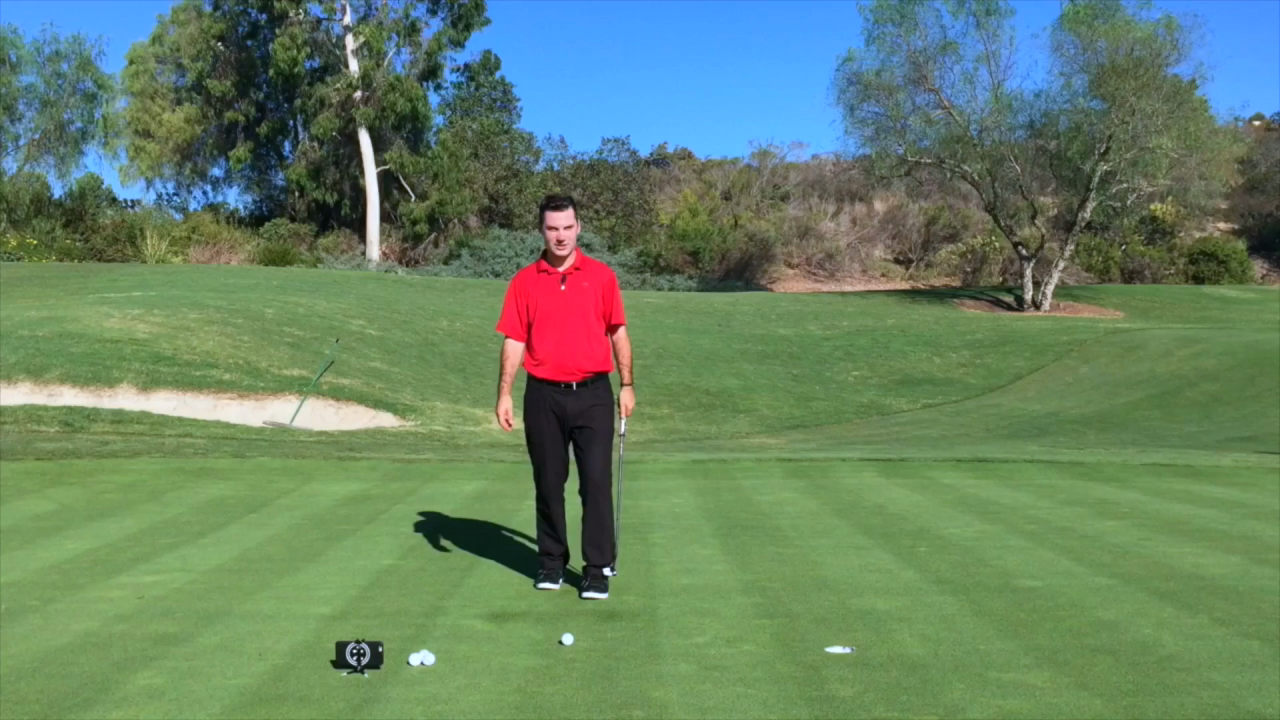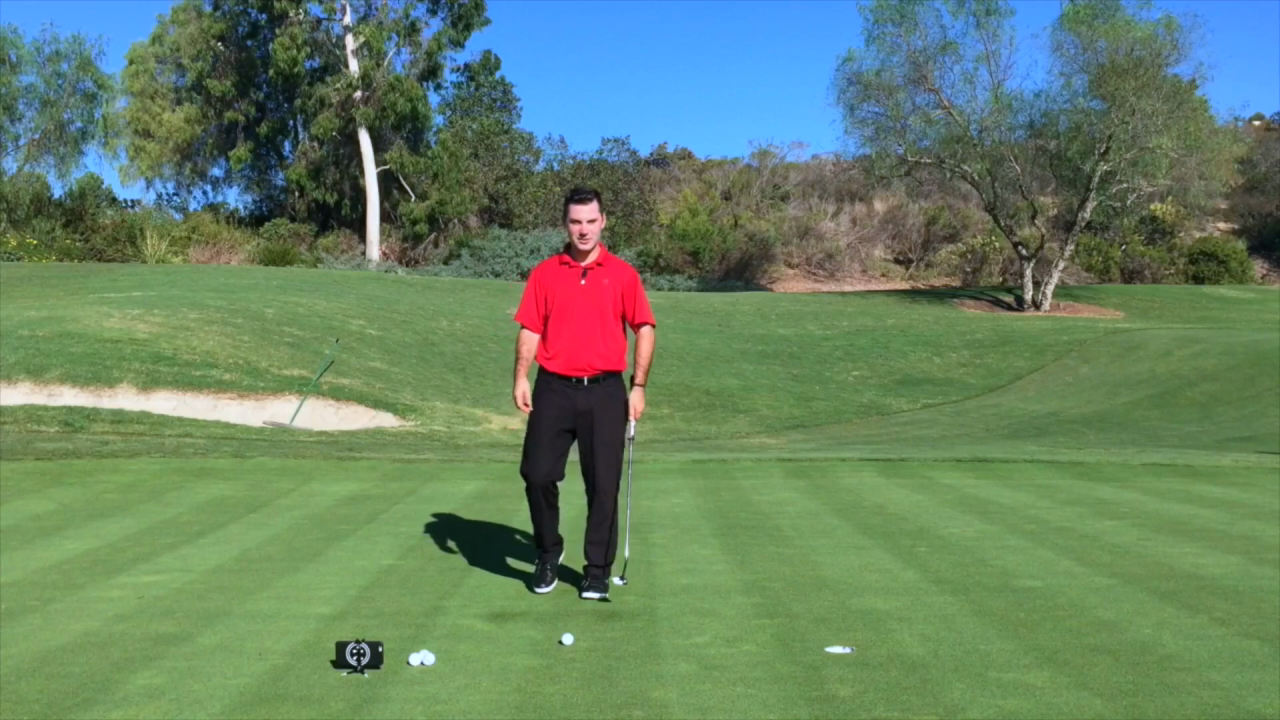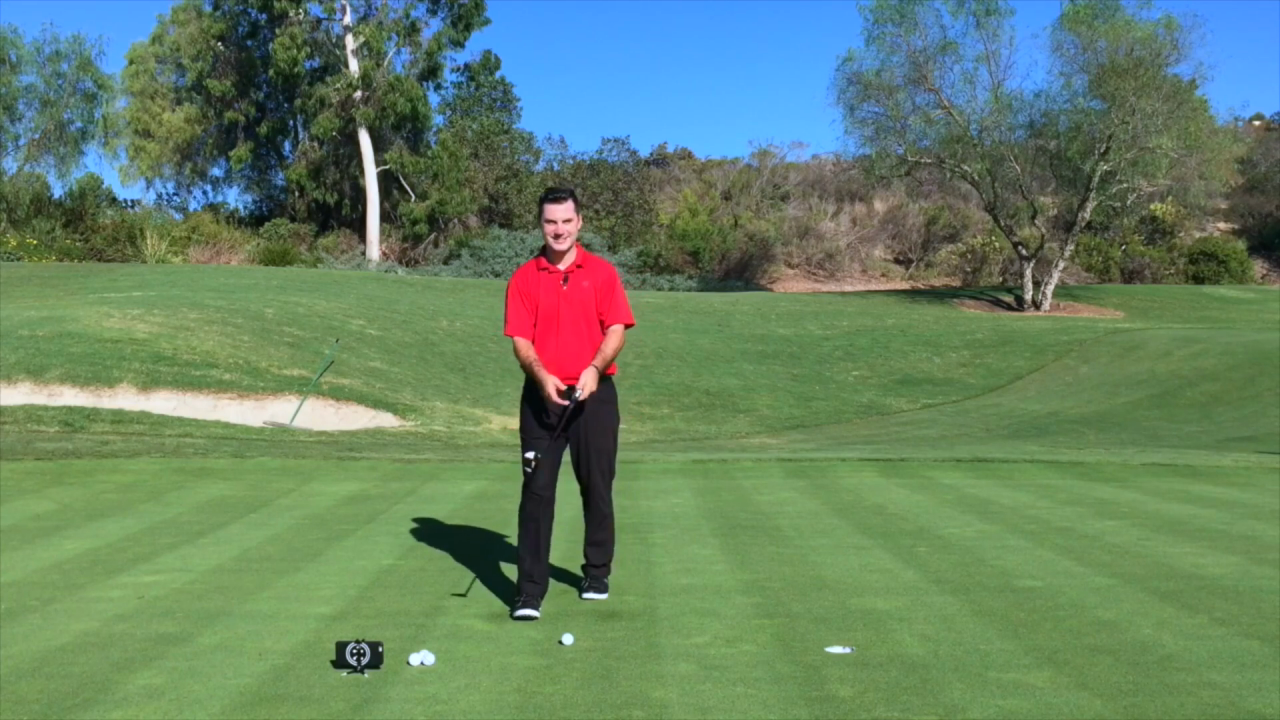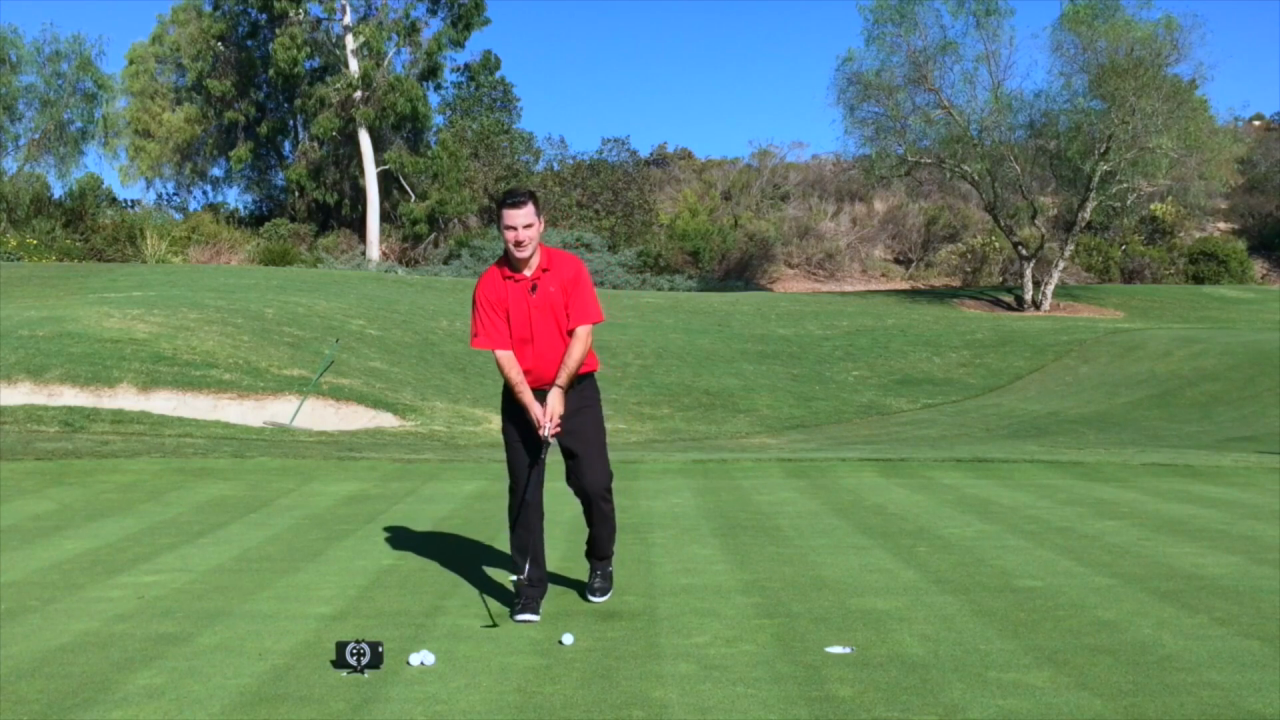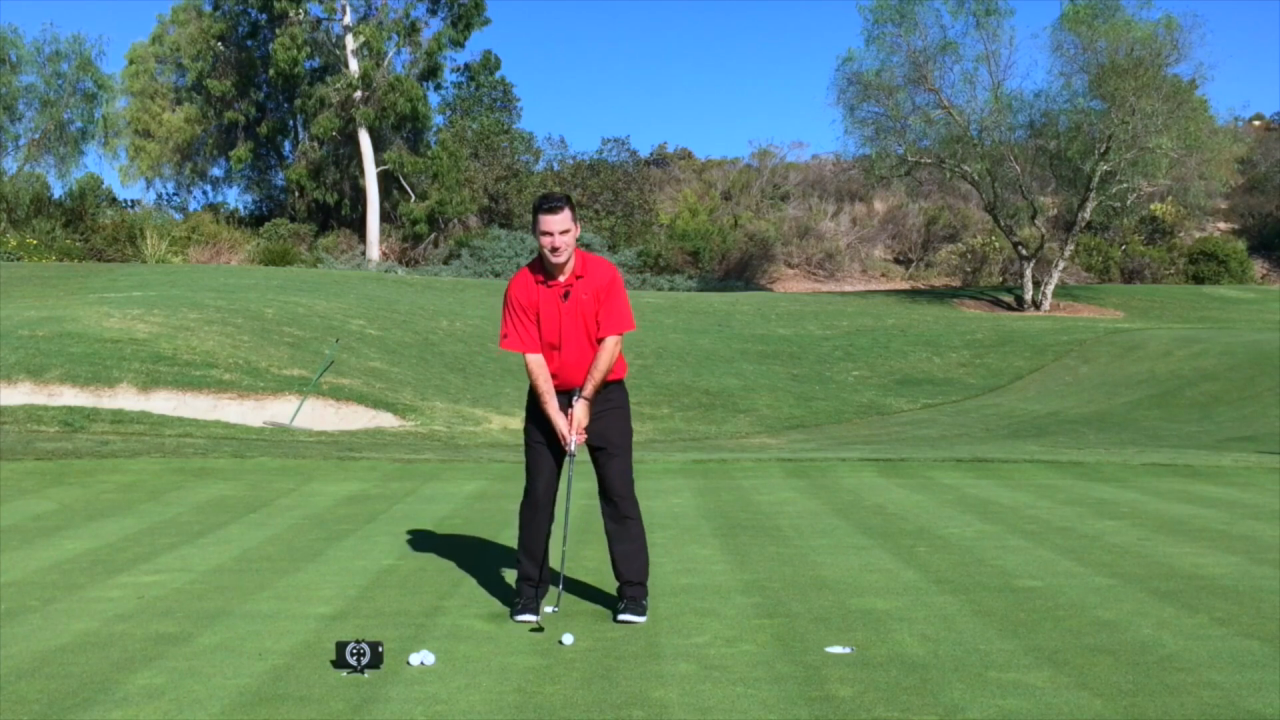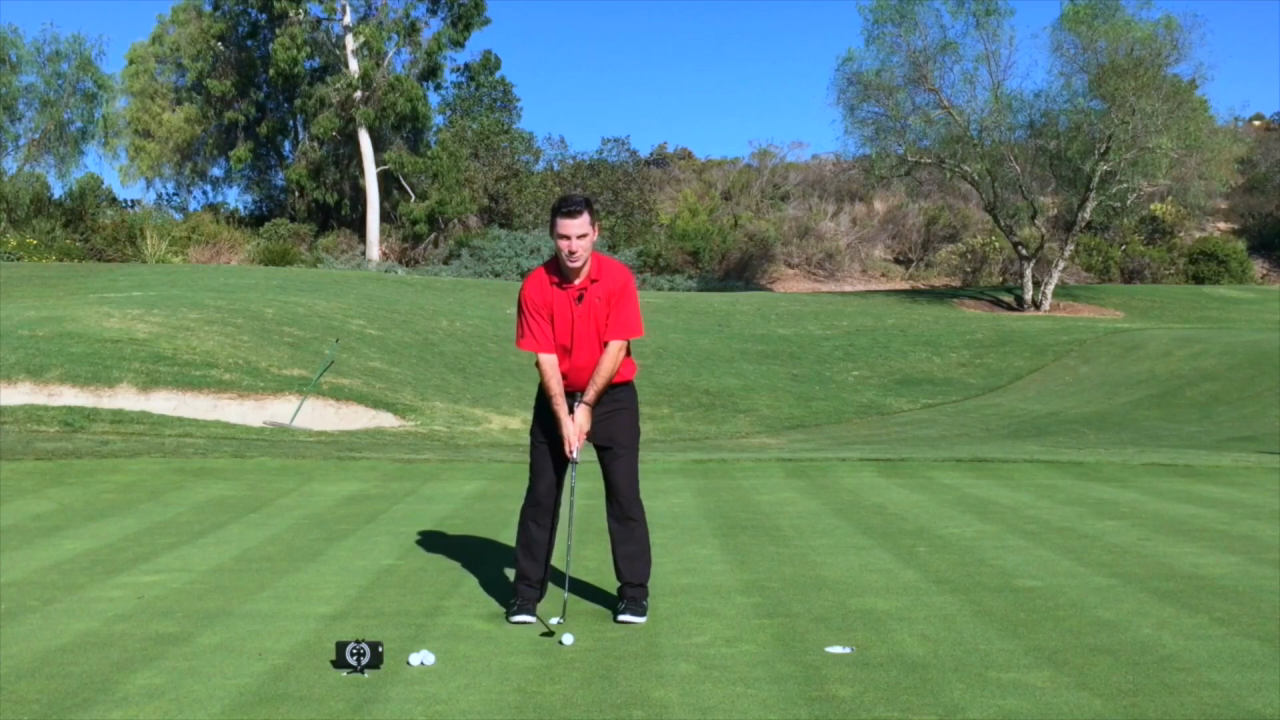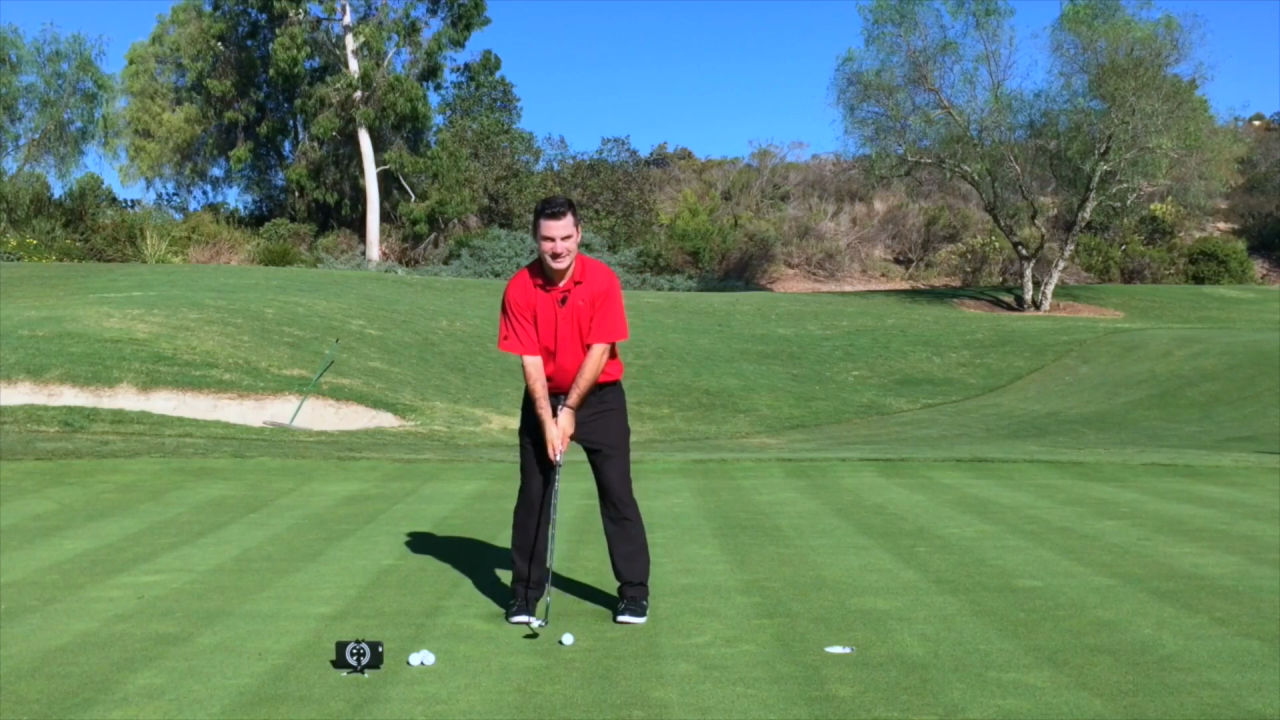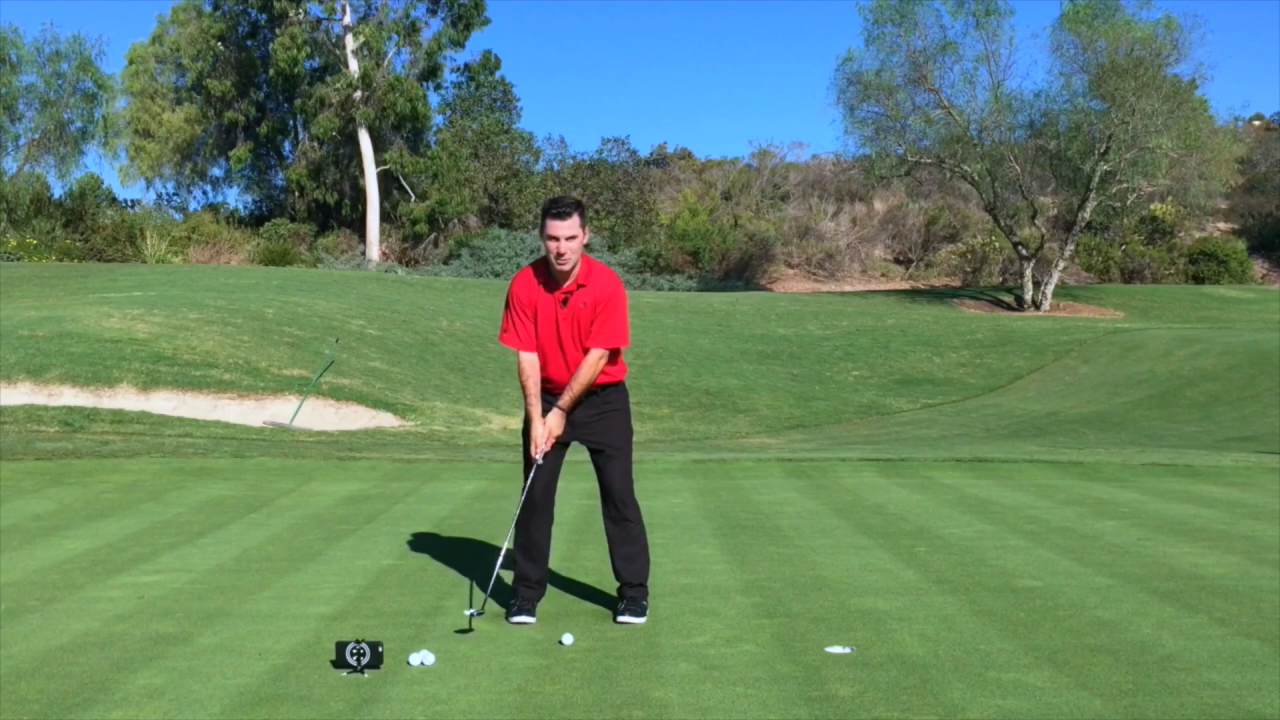
dt=0.5s
person 1, frame 1
left shoulder: (602, 276)
right shoulder: (524, 281)
left elbow: (618, 332)
right elbow: (514, 341)
left wrist: (626, 384)
right wrist: (504, 394)
left hip: (592, 393)
right hip: (544, 395)
left knee: (596, 482)
right knee: (548, 484)
left ankle: (598, 569)
right ankle: (552, 560)
person 1, frame 2
left shoulder: (623, 274)
right shoulder: (544, 273)
left elbow: (644, 330)
right elbow: (530, 330)
left wrist: (638, 385)
right wrist: (521, 376)
left hip: (604, 391)
right hip: (554, 389)
left knee: (603, 484)
right knee: (538, 474)
left ankle: (598, 570)
right ankle: (548, 550)
person 1, frame 3
left shoulder: (604, 272)
right shoulder: (523, 278)
left elbow: (617, 330)
right elbow: (520, 340)
left wrist: (594, 369)
right wrist: (543, 378)
left hip: (594, 395)
right hip: (541, 396)
left knee: (596, 488)
right knee: (537, 490)
left ankle: (597, 570)
right ankle: (530, 588)
person 1, frame 4
left shoulder: (570, 268)
right shoulder: (489, 285)
left elbow: (582, 333)
right elbow: (501, 352)
left wrist: (559, 392)
right wrist: (531, 404)
left hip: (576, 390)
right hip: (522, 399)
left knee: (594, 483)
right knee: (524, 494)
left ankle: (601, 560)
right ankle: (529, 589)
person 1, frame 5
left shoulder: (605, 275)
right shoulder: (520, 286)
left elbow: (612, 342)
right elbow: (532, 356)
left wrist: (585, 401)
right wrist: (556, 415)
left hip: (605, 395)
right hip: (548, 398)
left knee: (618, 492)
right knee: (538, 495)
left ankle: (633, 591)
right ankle: (530, 589)
person 1, frame 6
left shoulder: (618, 278)
right shoulder: (535, 286)
left elbow: (617, 348)
right elbow: (545, 358)
left wrist: (586, 405)
right wrist: (564, 417)
left hip: (612, 396)
right hip: (556, 398)
left knee: (624, 493)
right knee: (541, 494)
left ankle: (634, 591)
right ankle: (527, 590)
person 1, frame 7
left shoulder: (603, 280)
right shoulder: (519, 288)
left elbow: (600, 351)
right elbow: (531, 360)
left wrist: (570, 409)
right wrist: (547, 420)
left hip: (600, 398)
right hip: (544, 398)
left knee: (617, 493)
right knee: (533, 495)
left ankle: (634, 591)
right ankle: (526, 590)
person 1, frame 8
left shoulder: (608, 285)
right shoulder: (524, 284)
left elbow: (598, 356)
right elbow: (527, 356)
left wrist: (562, 410)
right wrist: (536, 417)
left hip: (603, 399)
right hip: (546, 398)
left knee: (618, 493)
right knee: (535, 495)
left ankle: (633, 591)
right ankle: (527, 591)
